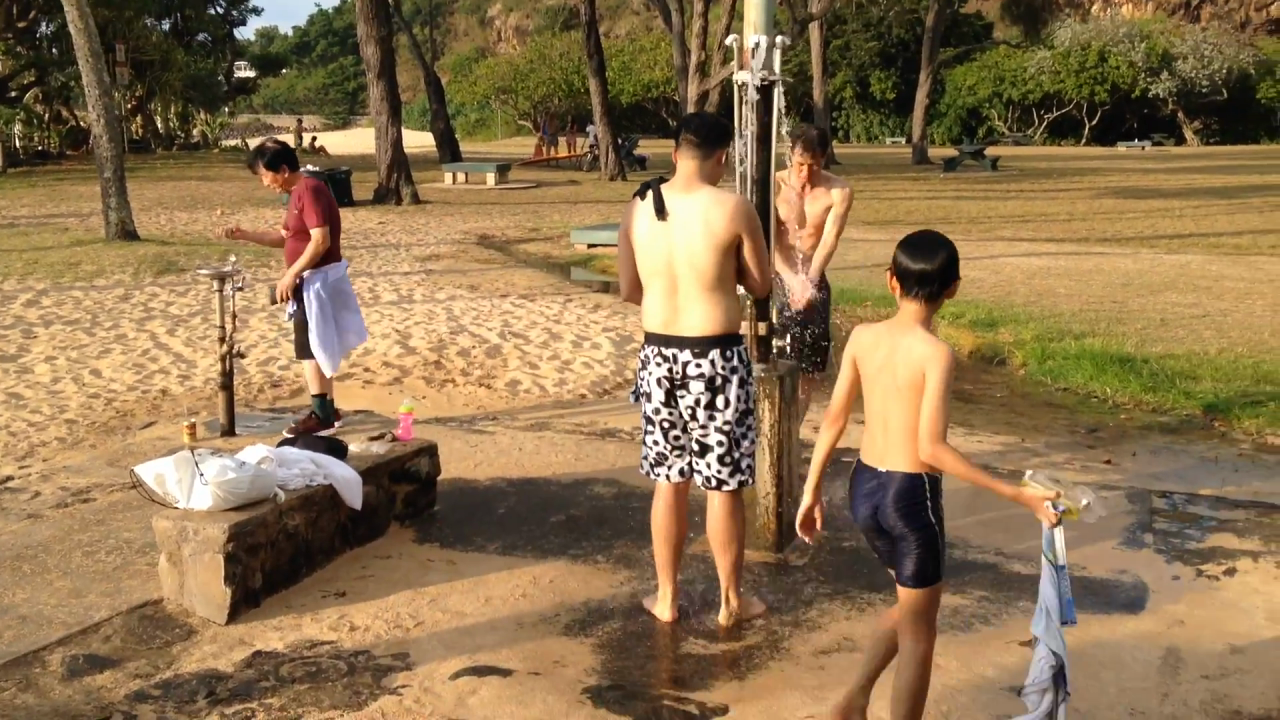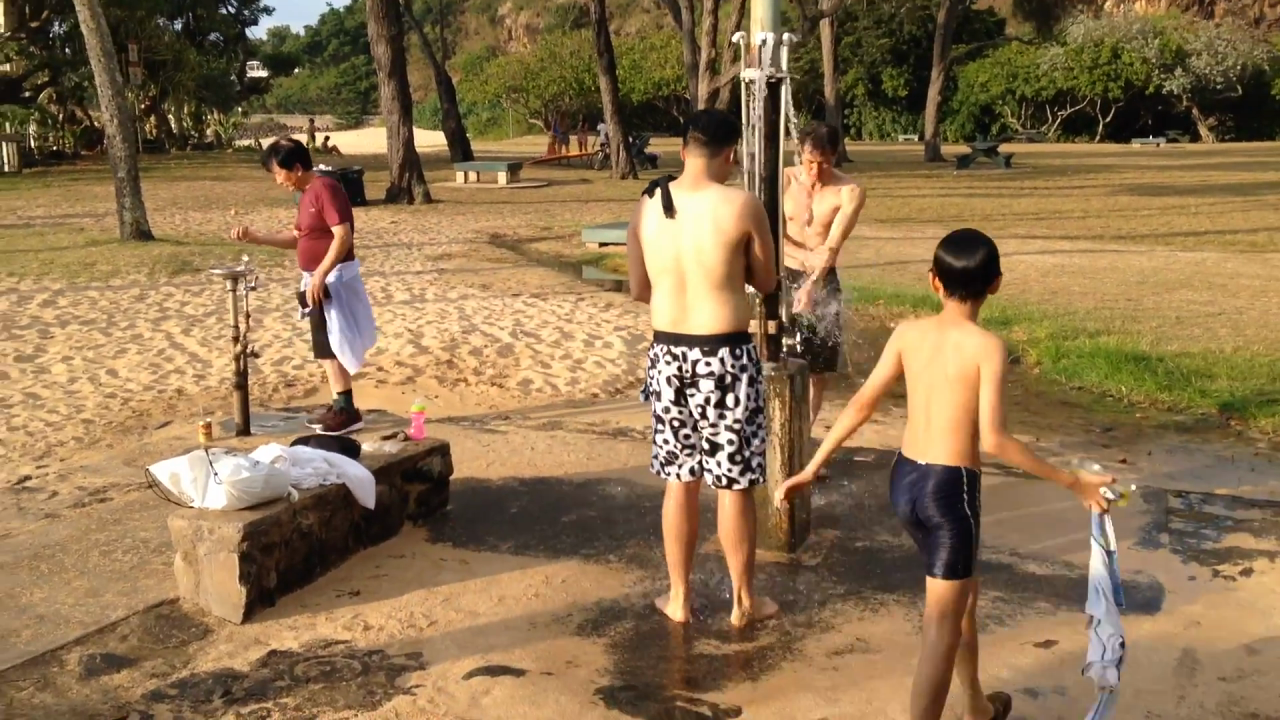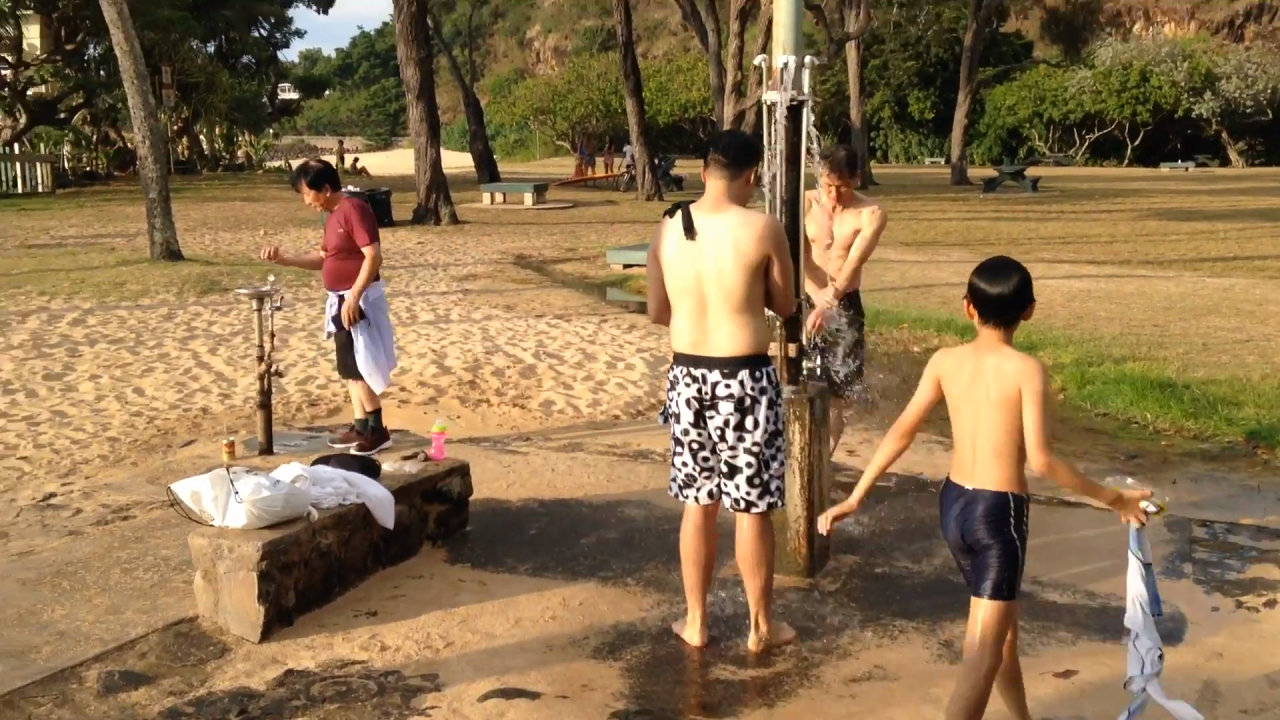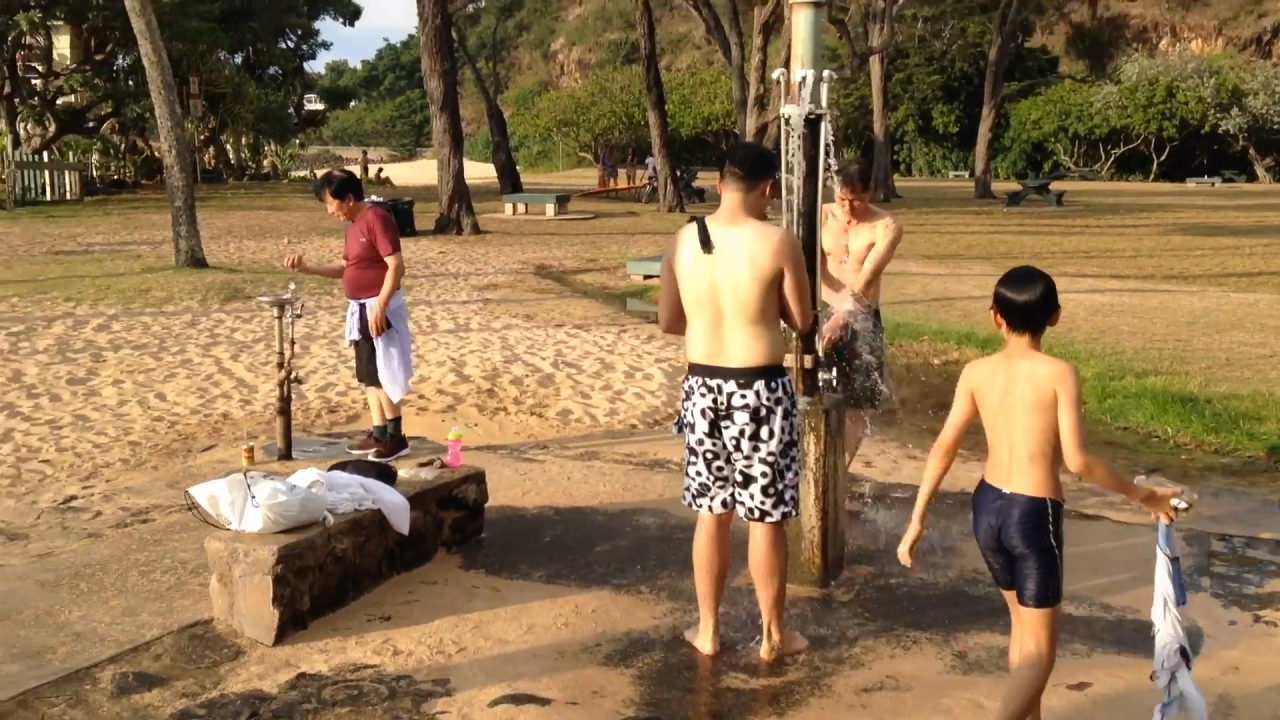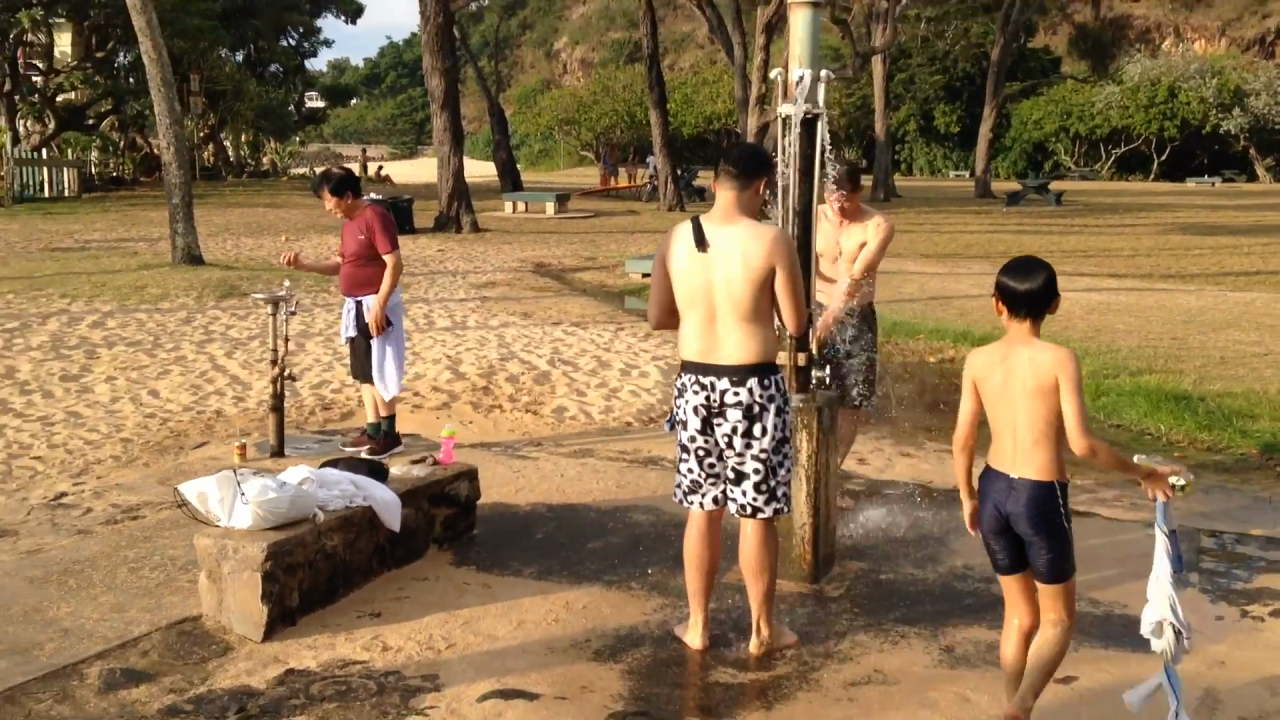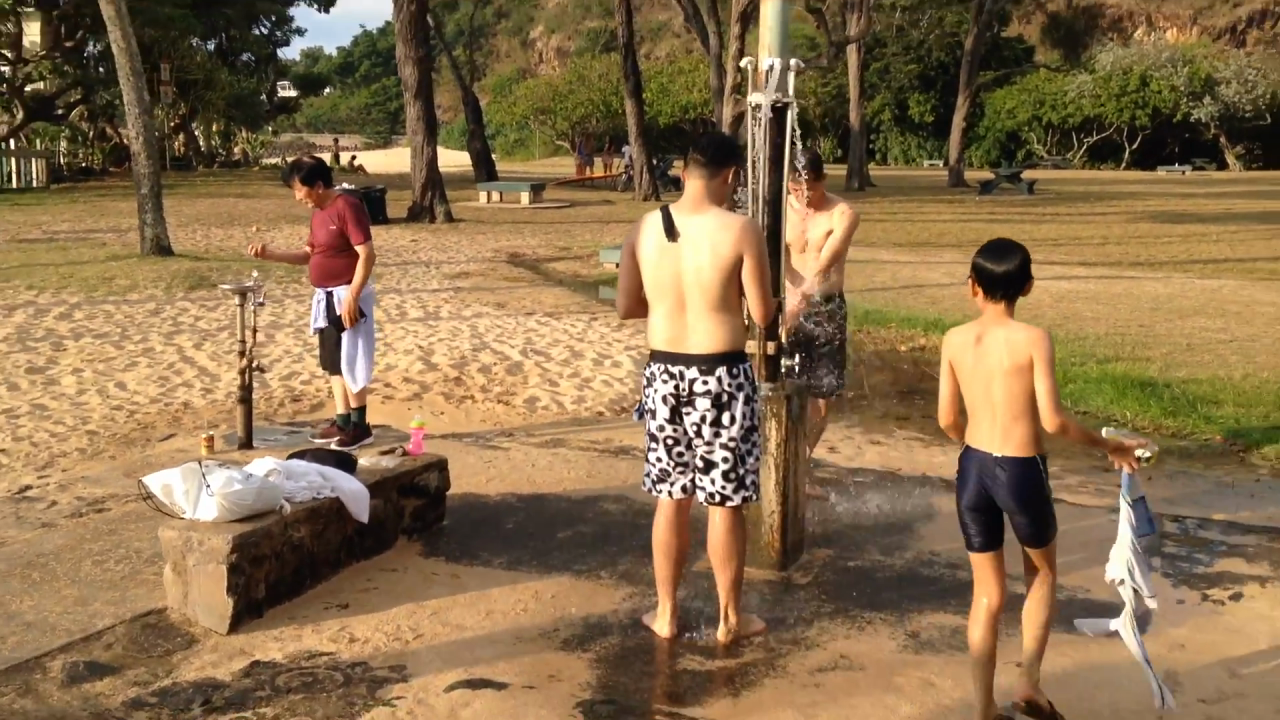
dt=0.1s
person 1, frame 1
left shoulder: (638, 207)
right shoulder: (733, 208)
left elbow: (629, 291)
right elbow: (760, 286)
left hip: (658, 355)
right hip: (716, 357)
left knee: (669, 480)
right knee: (723, 484)
left ankle: (667, 597)
right ankle: (732, 600)
person 1, frame 2
left shoulder: (646, 205)
right shoulder: (741, 206)
left elbow: (639, 289)
right elbow: (767, 282)
left hip: (667, 353)
right hip: (725, 355)
left knee: (679, 480)
right knee: (734, 483)
left ankle: (679, 597)
right ankle: (744, 600)
person 1, frame 3
left shoulder: (667, 228)
right shoulder: (761, 227)
left elbow: (658, 311)
right elbow: (786, 306)
left hip: (688, 376)
right hip: (745, 379)
left knee: (698, 502)
right knee: (752, 507)
left ankle: (695, 621)
right ankle: (761, 625)
person 1, frame 4
left shoulder: (682, 240)
right shoulder: (778, 241)
left elbow: (668, 321)
right elbow: (803, 322)
left hip: (703, 387)
right hip: (760, 389)
left knee: (711, 512)
right knee: (766, 517)
left ankle: (707, 629)
right ankle: (773, 634)
person 1, frame 5
left shoulder: (676, 238)
right shoulder: (772, 241)
left elbow: (658, 318)
right elbow: (795, 325)
left hip: (696, 384)
right hip: (753, 388)
left knee: (702, 508)
right knee: (757, 513)
left ankle: (697, 624)
right ankle: (762, 629)
person 1, frame 6
left shoulder: (644, 227)
right shoulder: (740, 230)
left elbow: (626, 307)
right elbow: (762, 315)
left hip: (665, 373)
right hip: (721, 377)
left knee: (671, 497)
right knee: (726, 501)
left ankle: (665, 612)
right ankle: (730, 617)
person 2, frame 1
left shoulder: (864, 336)
right shoulder: (936, 352)
left elbow: (835, 418)
right elbow: (932, 448)
left wrist: (810, 492)
right wrist: (1016, 494)
left hip: (863, 487)
right hip: (911, 494)
left knee: (912, 606)
right knee: (918, 633)
person 2, frame 2
left shoulder: (907, 333)
right shoulder: (988, 347)
left elbow: (861, 403)
right elbow: (993, 440)
left wrist: (812, 470)
right wrist: (1071, 481)
left hip: (904, 480)
right hip: (952, 488)
left knee: (962, 594)
right knee: (943, 627)
person 2, frame 3
left shoulder: (944, 361)
right shoulder: (1028, 370)
left elbow: (901, 432)
right elbow: (1040, 460)
left wrist: (855, 499)
right wrist: (1108, 497)
left hip: (954, 504)
right hip: (1001, 513)
left knee: (1001, 620)
right knee: (985, 650)
person 2, frame 4
left shoulder: (976, 372)
right shoulder: (1059, 373)
left elbow: (944, 448)
right elbow: (1077, 461)
left wrist: (917, 521)
right wrist: (1143, 496)
left hip: (986, 507)
right hip: (1034, 516)
left knee: (1026, 628)
right knee: (1038, 653)
person 2, frame 5
left shoulder: (978, 359)
right shoulder: (1060, 359)
left elbow: (962, 439)
right elbow: (1082, 443)
left wrist: (967, 498)
right wrist: (1141, 473)
left hip: (993, 493)
right hip: (1040, 498)
left knee: (1020, 615)
right knee: (1059, 621)
person 2, frame 6
left shoulder: (954, 339)
right shoulder: (1034, 338)
left elbow: (948, 418)
right elbow: (1052, 420)
right wrist: (1111, 446)
left hip: (973, 469)
right hip: (1021, 474)
left knee: (987, 596)
right knee: (1042, 574)
person 3, frame 1
left shoulder: (838, 192)
right shoulder: (773, 186)
left elbow: (829, 244)
left wrist: (807, 286)
right wrist: (792, 281)
left hip: (813, 283)
right hip: (776, 281)
left knee: (809, 369)
person 3, frame 2
left shoulder: (850, 191)
right shoulder: (783, 180)
left elbow: (832, 245)
left wrist: (811, 286)
right wrist: (806, 257)
left hip: (823, 284)
right hip: (786, 279)
left knee: (819, 371)
person 3, frame 3
left shoulder: (872, 214)
right shoulder: (806, 203)
left elbow: (852, 267)
left wrist: (825, 307)
right wrist: (817, 294)
left hip: (845, 307)
right hip: (808, 303)
left knee: (840, 393)
person 3, frame 4
left shoulder: (887, 227)
right shoulder: (822, 216)
left elbow: (865, 279)
left wrist: (840, 318)
right wrist: (838, 301)
left hip: (864, 320)
right hip: (827, 314)
left knee: (858, 406)
person 3, frame 5
left shoulder: (878, 227)
right shoulder: (815, 217)
left elbow: (856, 279)
left wrist: (831, 319)
right wrist: (828, 295)
left hip: (858, 319)
right hip: (821, 314)
left knee: (853, 405)
person 3, frame 6
left shoulder: (844, 214)
right shoulder: (782, 206)
left elbow: (822, 268)
left wrist: (798, 307)
right wrist: (790, 295)
left hip: (828, 308)
right hip: (790, 305)
left knee: (822, 394)
person 4, frame 1
left shoulder: (310, 190)
right shoulder: (297, 193)
left elbow: (321, 240)
right elbow: (284, 236)
left wrist: (290, 275)
right wrist: (244, 234)
left hip: (319, 280)
right hip: (310, 281)
left knee: (309, 349)
right knee: (313, 348)
left ankle: (321, 414)
right ankle: (326, 409)
person 4, frame 2
left shoulder: (326, 189)
right shoulder: (308, 193)
left elbow: (343, 237)
right elbow: (296, 237)
left wrist: (319, 277)
right wrist: (256, 237)
left hip: (333, 279)
right hip: (321, 280)
left knee: (328, 347)
right knee: (327, 347)
left ankle: (347, 412)
right ankle: (339, 408)
person 4, frame 3
left shoulder: (354, 210)
right shoulder: (332, 216)
left elbow: (373, 256)
right elbow: (322, 258)
left wrist: (353, 297)
right wrist: (284, 259)
left hip: (359, 301)
right hip: (342, 301)
left knee: (358, 367)
right knee: (349, 368)
left ankle: (377, 431)
right ankle: (360, 426)
person 4, frame 4
left shoulder: (377, 220)
right shoulder: (354, 225)
left elbow: (396, 266)
right elbow: (343, 266)
left wrist: (380, 306)
right wrist: (307, 267)
left hip: (379, 310)
right hip: (361, 309)
left knee: (379, 374)
right knee: (368, 375)
left ankle: (396, 437)
right ankle: (378, 433)
person 4, frame 5
left shoulder: (376, 217)
right shoulder: (349, 223)
left elbow: (394, 265)
right elbow: (340, 264)
left wrist: (378, 305)
right wrist: (303, 264)
left hip: (375, 307)
right hip: (356, 307)
left knee: (377, 372)
right knee: (363, 372)
left ankle: (390, 435)
right ankle: (372, 430)
person 4, frame 6
left shoulder: (348, 207)
right shoulder: (318, 213)
left elbow: (367, 255)
right elbow: (309, 254)
left wrist: (352, 297)
right wrist: (271, 254)
left hip: (345, 297)
right hip: (326, 298)
left knee: (347, 363)
right knee: (332, 363)
left ankle: (360, 427)
right ankle: (342, 421)
